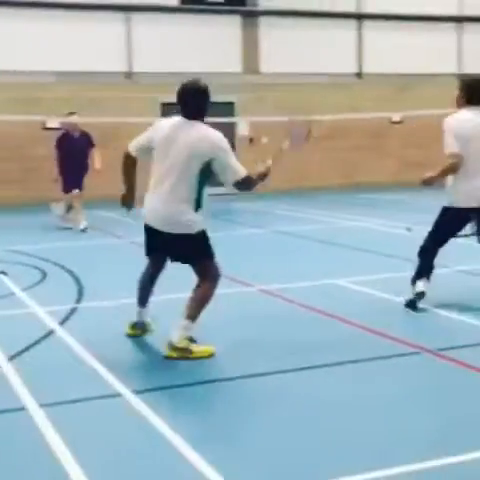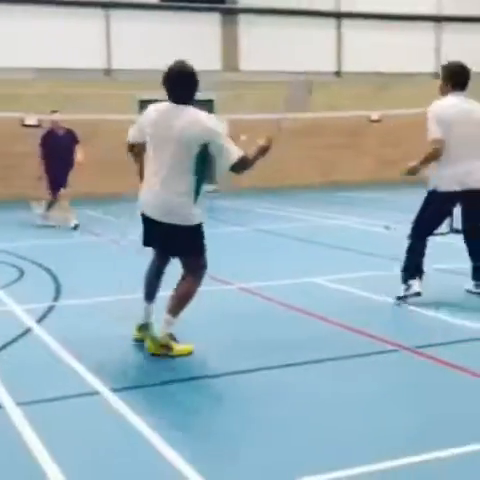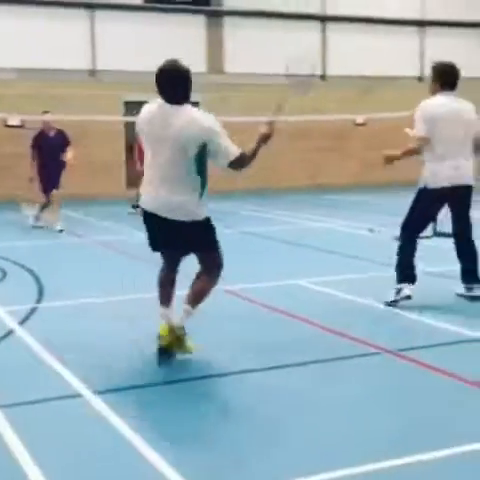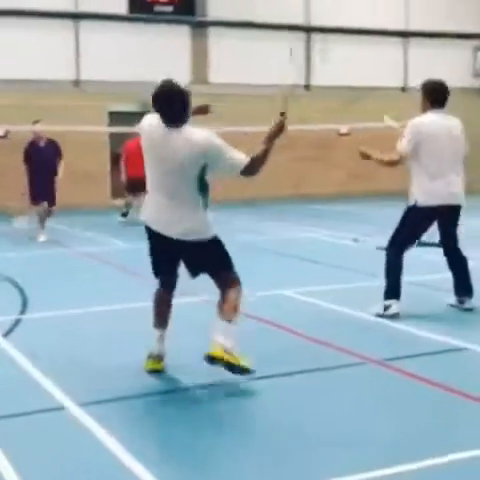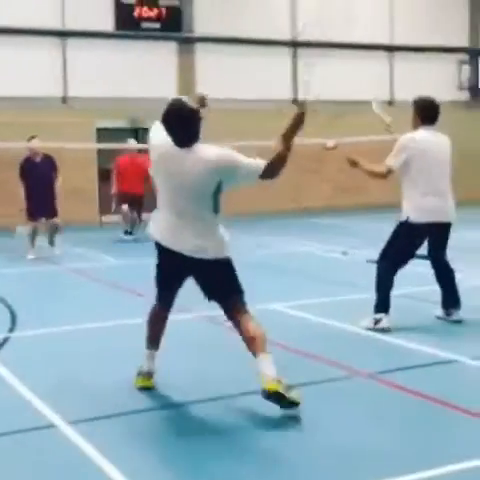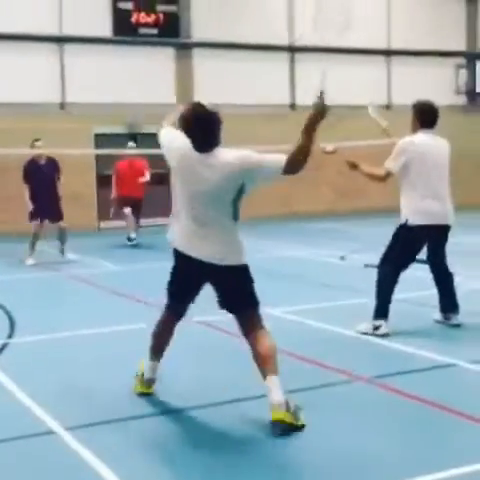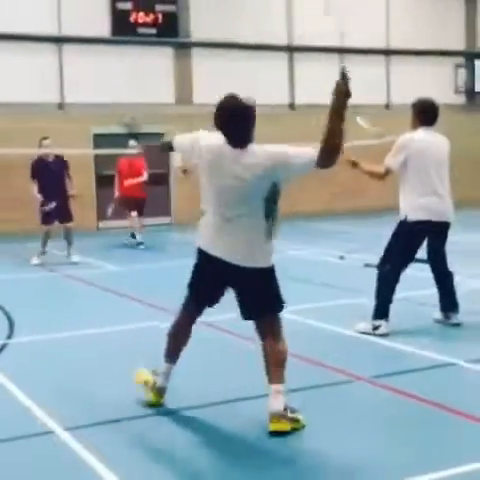
dt=0.1s
person 1, frame 1
left shoulder: (160, 127)
right shoulder: (213, 139)
left elbow: (129, 155)
right elbow: (242, 183)
left wrist: (129, 191)
right wrist: (260, 175)
left hip: (153, 216)
right hip: (184, 221)
left knee: (155, 266)
right knee: (209, 277)
left ankle: (140, 321)
right ankle: (179, 340)
person 1, frame 2
left shoulder: (151, 113)
right shoulder: (206, 124)
left elbow: (133, 144)
right elbow: (238, 166)
right wrist: (260, 152)
left hip: (150, 206)
right hip: (182, 212)
left knee: (159, 260)
right knee: (195, 271)
left ankle: (145, 323)
right ankle: (162, 337)
person 1, frame 3
left shoulder: (147, 112)
right shoulder: (203, 123)
right elbow: (237, 162)
right wrist: (261, 140)
left hip: (152, 205)
right hip: (188, 210)
left knee: (170, 264)
right knee: (212, 267)
left ankle: (167, 324)
right ankle: (175, 325)
person 1, frame 4
left shoulder: (148, 127)
right shoulder: (204, 142)
right elbow: (249, 169)
left wrist: (172, 97)
right wrist: (272, 138)
left hip: (157, 225)
right hip: (194, 230)
left knee: (165, 287)
right knee: (230, 285)
left ankle: (156, 353)
right ankle: (222, 343)
person 1, frame 5
left shoulder: (158, 143)
right shoulder: (218, 159)
left elbow: (163, 125)
right elbow: (269, 171)
left wrist: (191, 106)
right wrist: (290, 132)
left hip: (168, 243)
right hip: (208, 249)
left knee: (162, 303)
right knee: (240, 314)
left ankle: (147, 370)
right ankle: (270, 378)
person 1, frame 6
left shoulder: (177, 149)
right shoulder: (239, 161)
left elbow: (170, 126)
right elbow: (293, 165)
left wrist: (188, 112)
right wrist: (311, 125)
left hip: (187, 251)
right hip: (228, 257)
left knee: (172, 314)
right knee: (254, 328)
left ankle: (148, 378)
right ankle: (278, 405)
person 1, frame 7
left shoulder: (205, 146)
right shoulder: (271, 159)
left elbow: (170, 145)
right elbow: (327, 158)
left wrist: (159, 147)
right wrist: (338, 106)
left hip: (212, 250)
right hip: (254, 259)
left knee: (188, 315)
right knee: (271, 332)
left ankle: (159, 383)
right ankle: (278, 408)
person 2, frame 1
left shoulder: (454, 122)
left elbow: (454, 163)
left wrist: (434, 177)
left hip: (461, 198)
left knee: (431, 244)
left ankle: (420, 283)
person 2, frame 2
left shoulder: (438, 108)
left elbow: (437, 148)
left wrist: (418, 165)
left hip: (446, 183)
left knee: (420, 231)
left ankle: (412, 281)
person 2, frame 3
left shoulder: (427, 106)
left elbow: (419, 146)
left wrist: (396, 155)
left hip: (436, 181)
left knee: (409, 231)
left ankle: (404, 284)
person 2, frame 4
left shoulder: (417, 124)
right shoulder: (457, 125)
left elbow: (396, 159)
left wrist: (372, 156)
left hip: (426, 198)
right hip: (454, 197)
left knee: (396, 247)
right knee: (451, 246)
left ankle: (391, 301)
right ankle: (465, 296)
person 2, frame 5
left shoulder: (409, 140)
right shoulder: (445, 141)
left elbow: (384, 172)
left wrist: (361, 164)
left hip: (418, 214)
right hip: (444, 213)
left knee: (387, 262)
right knee: (439, 260)
left ankle: (381, 315)
right ankle: (452, 309)
person 2, frame 6
left shoulder: (408, 143)
right shoulder: (444, 145)
left elbow: (382, 175)
left wrist: (360, 167)
left hip: (417, 217)
right hip: (443, 216)
left knee: (389, 267)
right knee: (438, 263)
left ankle: (379, 321)
right ankle: (450, 312)
person 2, frame 7
left shoulder: (408, 140)
right shoulder: (444, 143)
left elbow: (382, 173)
left wrist: (360, 165)
left hip: (417, 214)
right hip: (443, 213)
left knee: (389, 266)
right knee: (438, 262)
left ankle: (379, 321)
right ankle: (450, 312)
